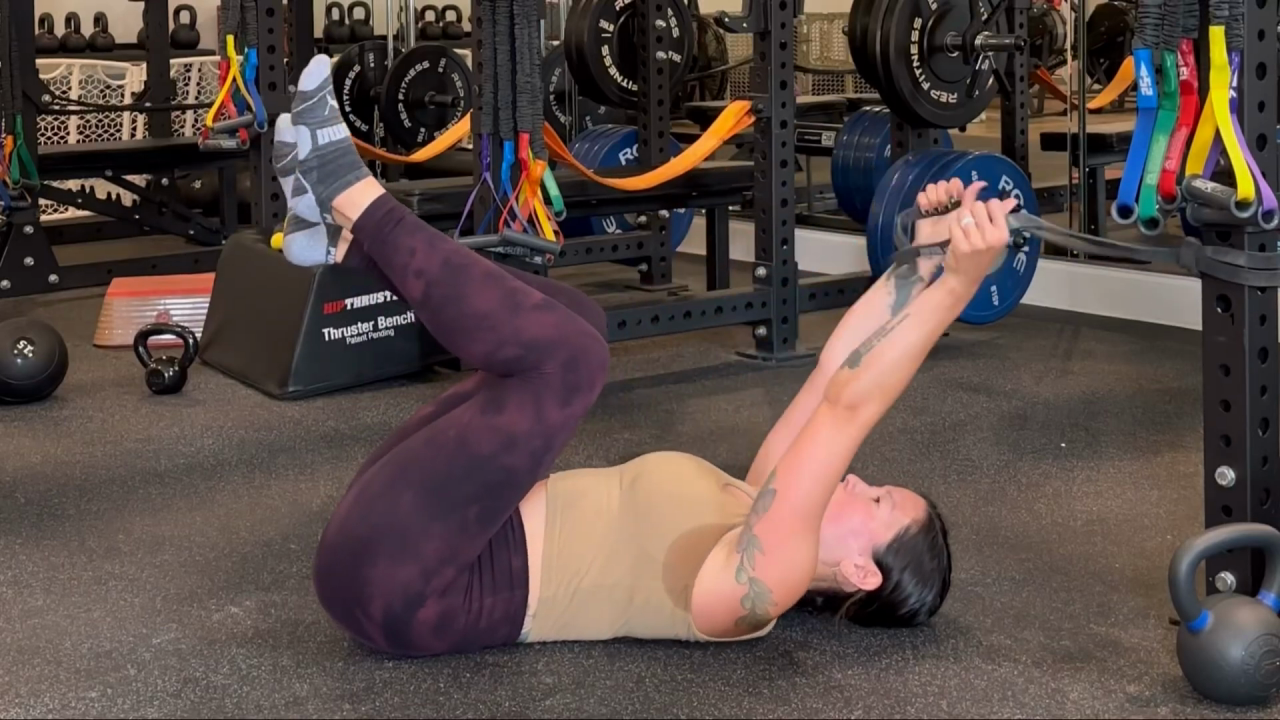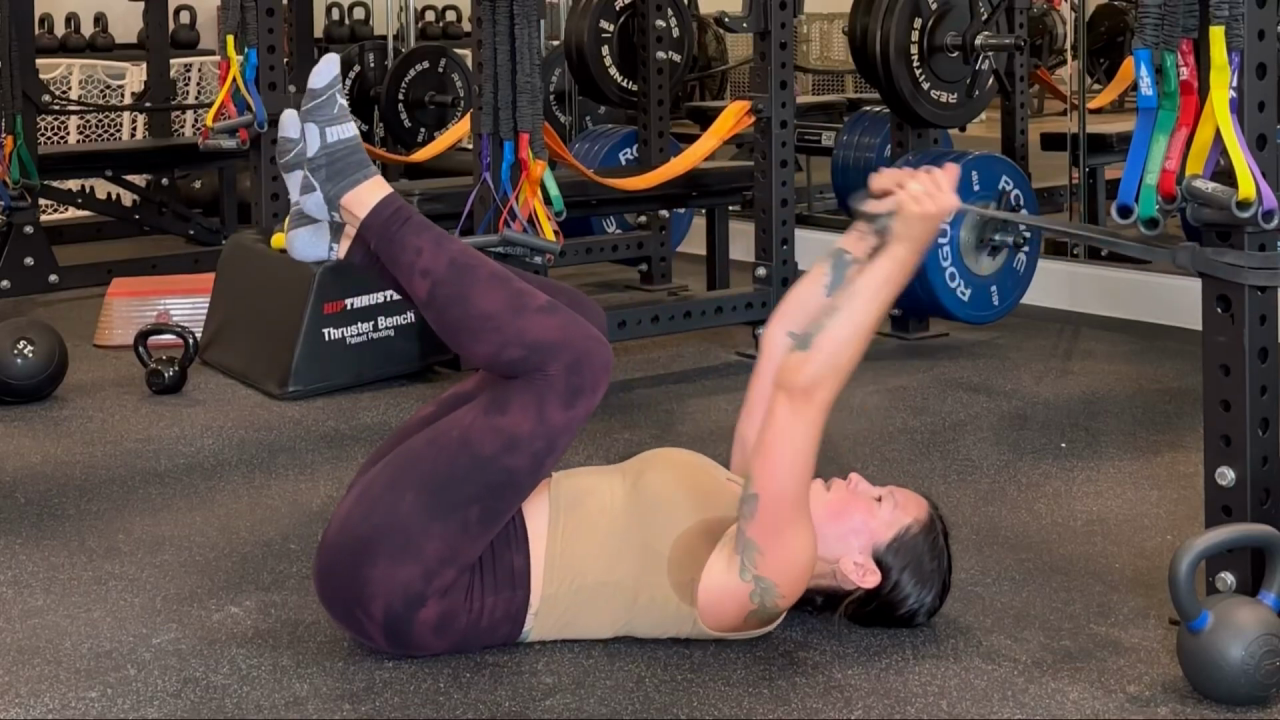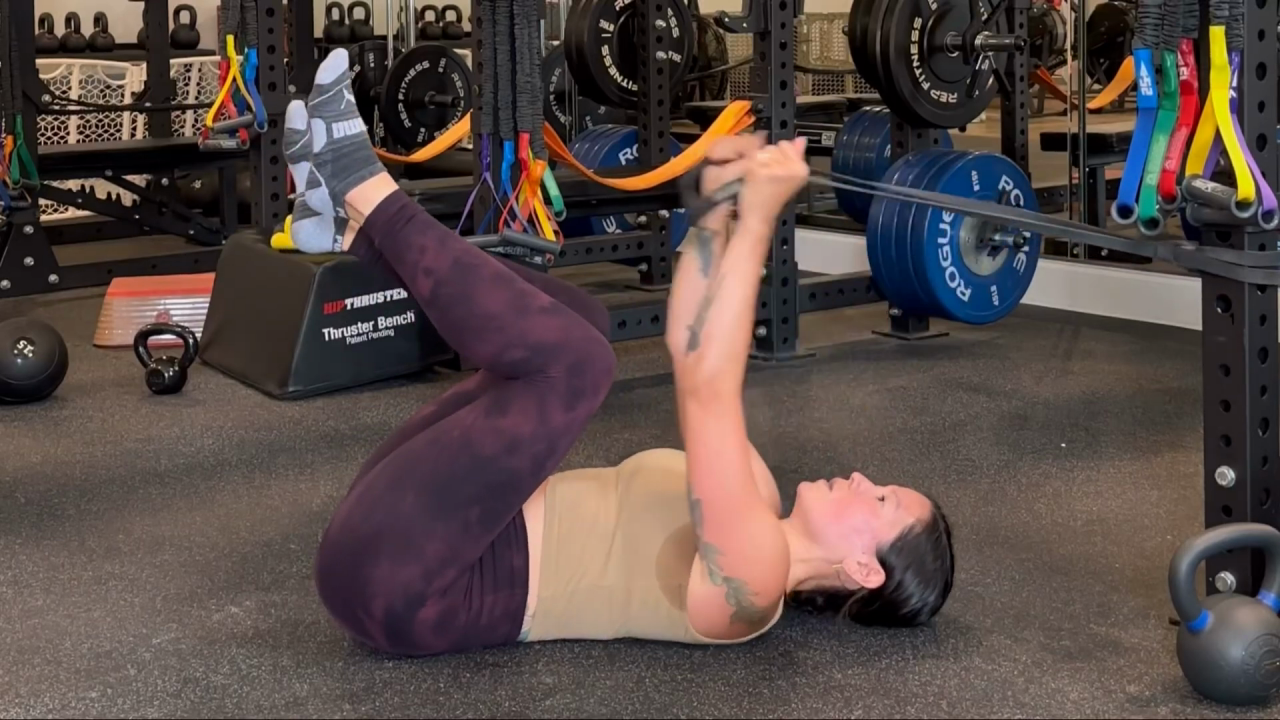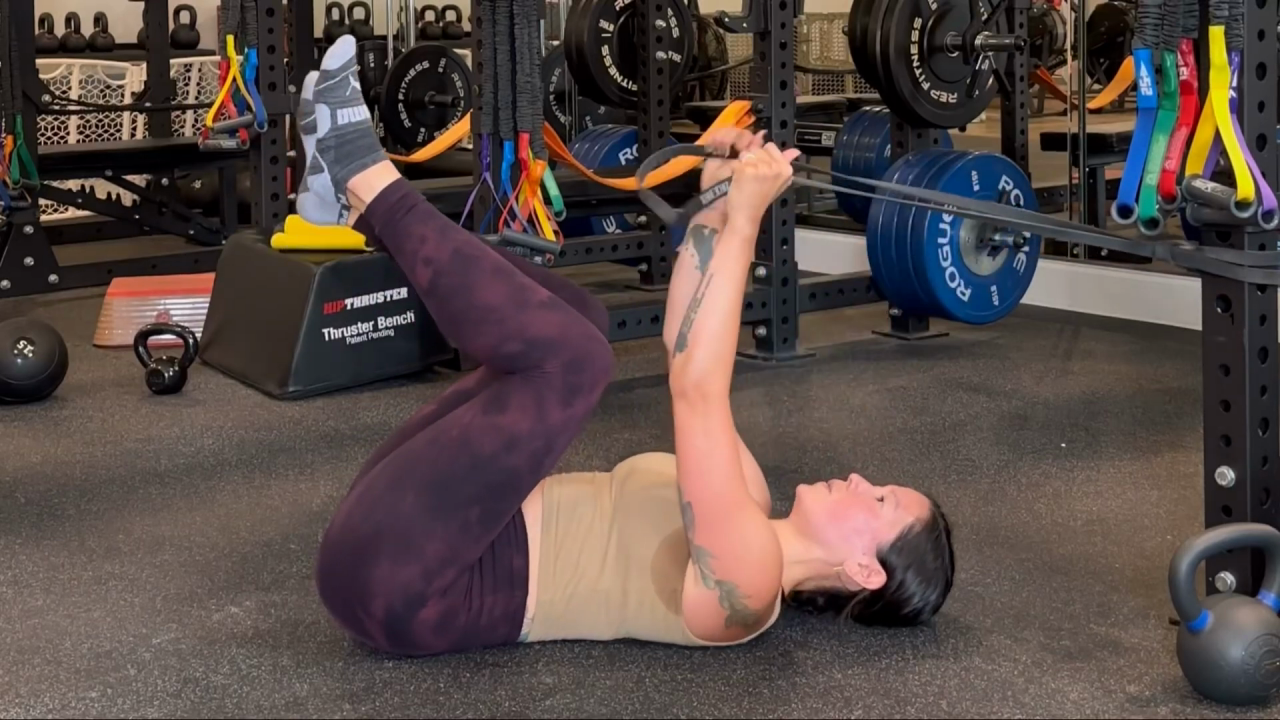
dt=0.2s
person 1, frame 1
left shoulder: (765, 583)
right shoulder: (755, 522)
left elbow: (849, 404)
right elbow: (837, 372)
left wrist: (956, 280)
right wrist: (928, 254)
left hip: (395, 576)
right hip: (428, 526)
left knee: (564, 350)
right knee: (569, 321)
left ankle: (353, 197)
right ankle: (344, 239)
person 1, frame 2
left shoulder: (764, 584)
right shoulder: (756, 514)
left elbow: (803, 390)
right elbow: (783, 351)
left wrist: (903, 252)
right wrist: (867, 234)
left hip: (394, 576)
right hip: (409, 532)
left knee: (569, 353)
right knee: (569, 320)
left ankle: (360, 195)
right ankle: (347, 231)
person 1, frame 3
left shoulder: (752, 581)
right shoulder: (754, 511)
left elbow: (707, 388)
right elbow: (692, 349)
left wrist: (758, 222)
right wrist: (721, 207)
left hip: (395, 575)
right hip: (418, 521)
left knee: (572, 356)
right knee: (572, 320)
left ankle: (366, 191)
right ankle: (352, 221)
person 1, frame 4
left shoulder: (746, 580)
right shoulder: (749, 518)
left elbow: (697, 390)
right elbow: (686, 349)
left wrist: (743, 223)
right wrist: (712, 207)
left hip: (396, 577)
right hip: (421, 521)
left knee: (570, 353)
right knee: (570, 319)
left ankle: (368, 181)
right ankle: (356, 196)
